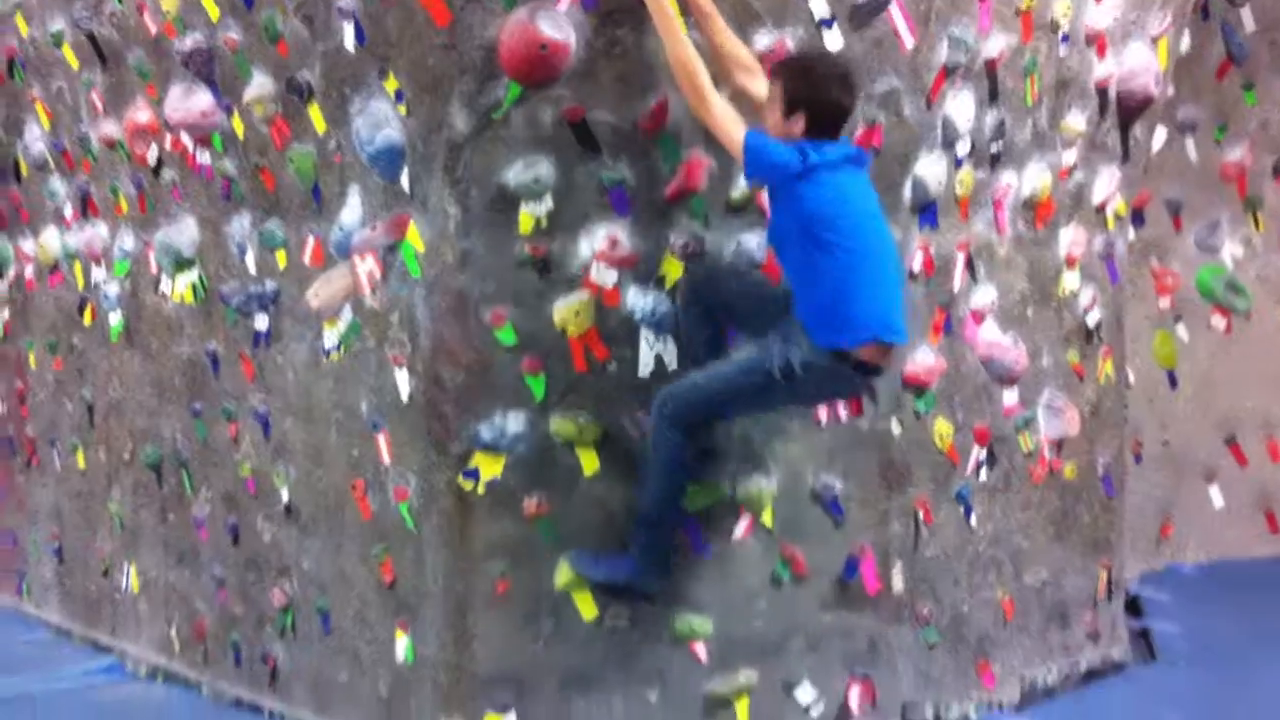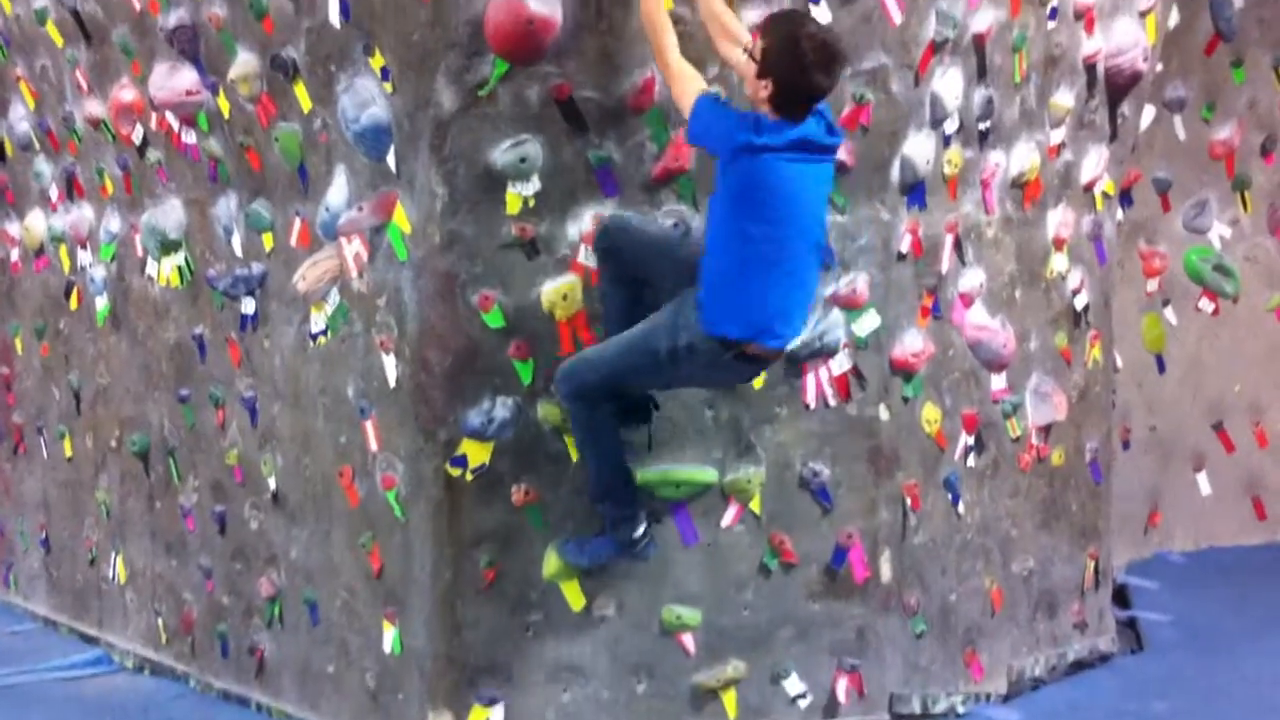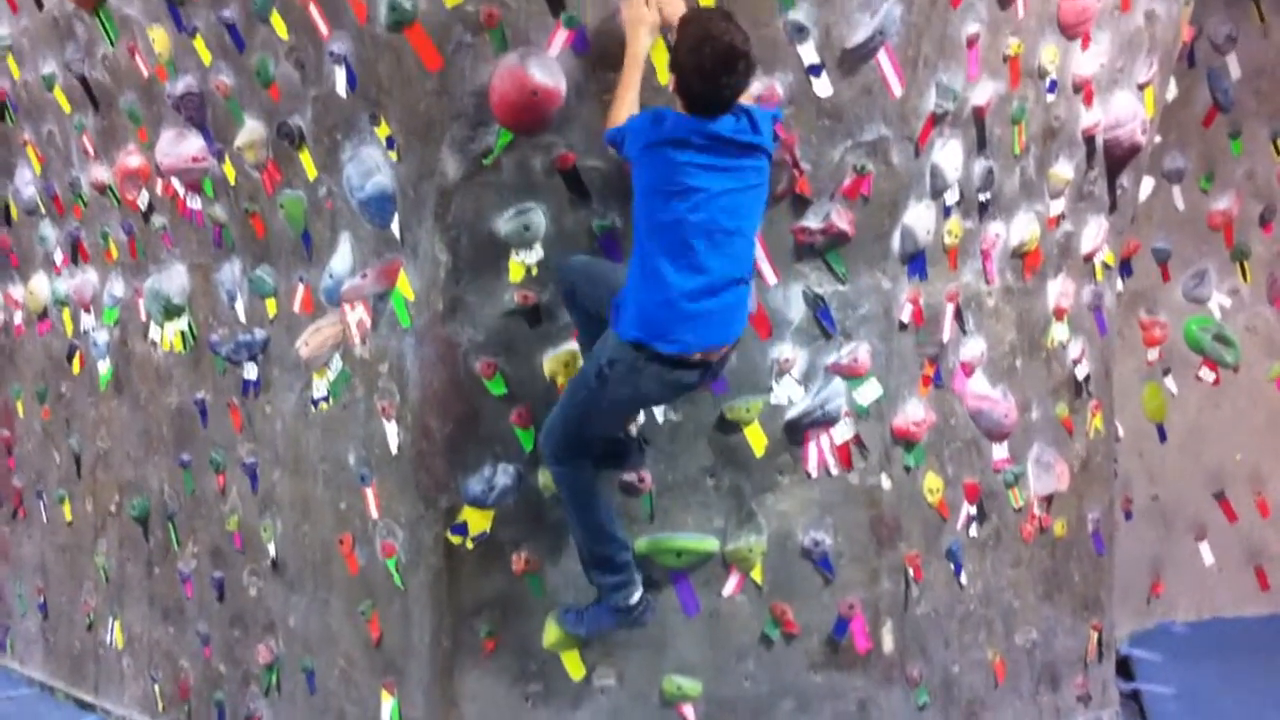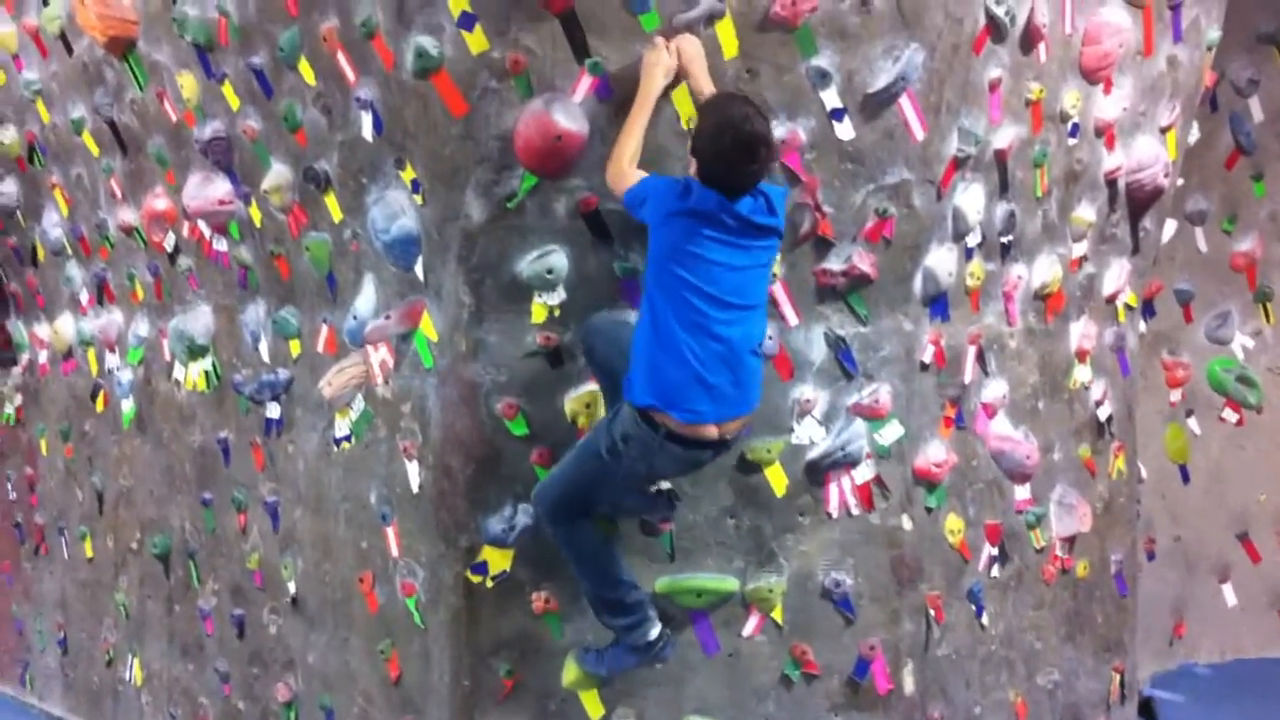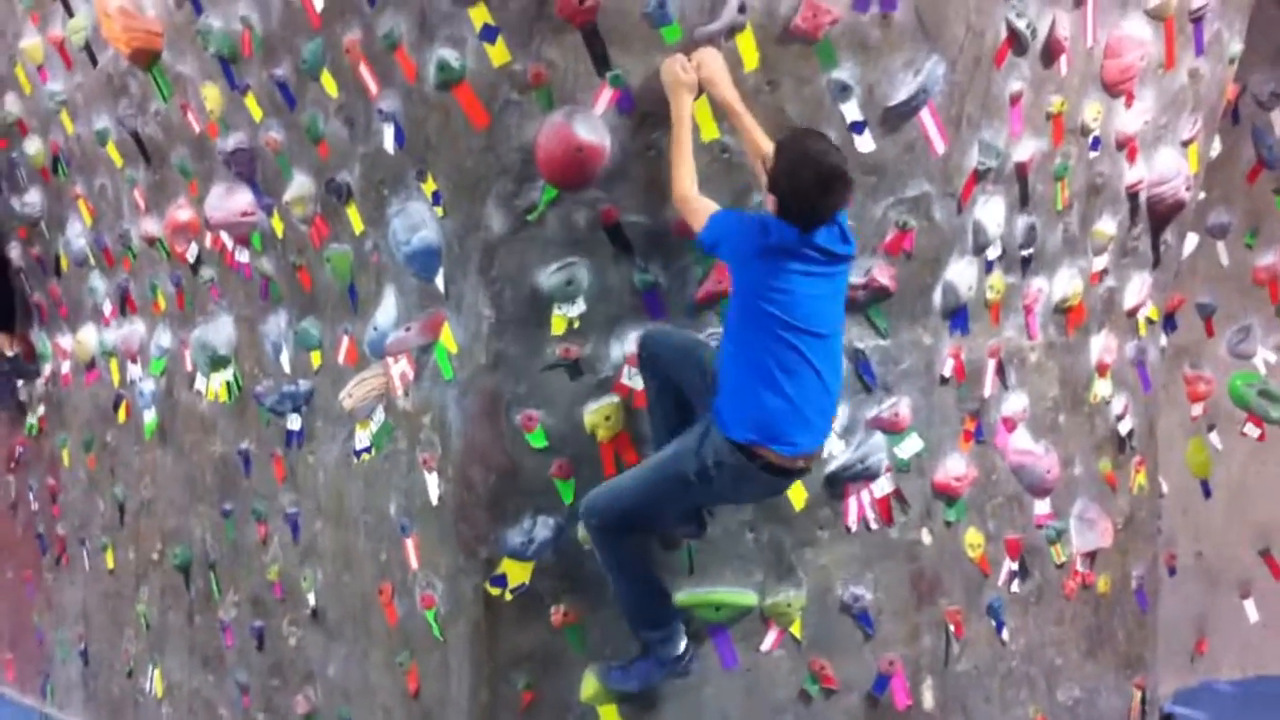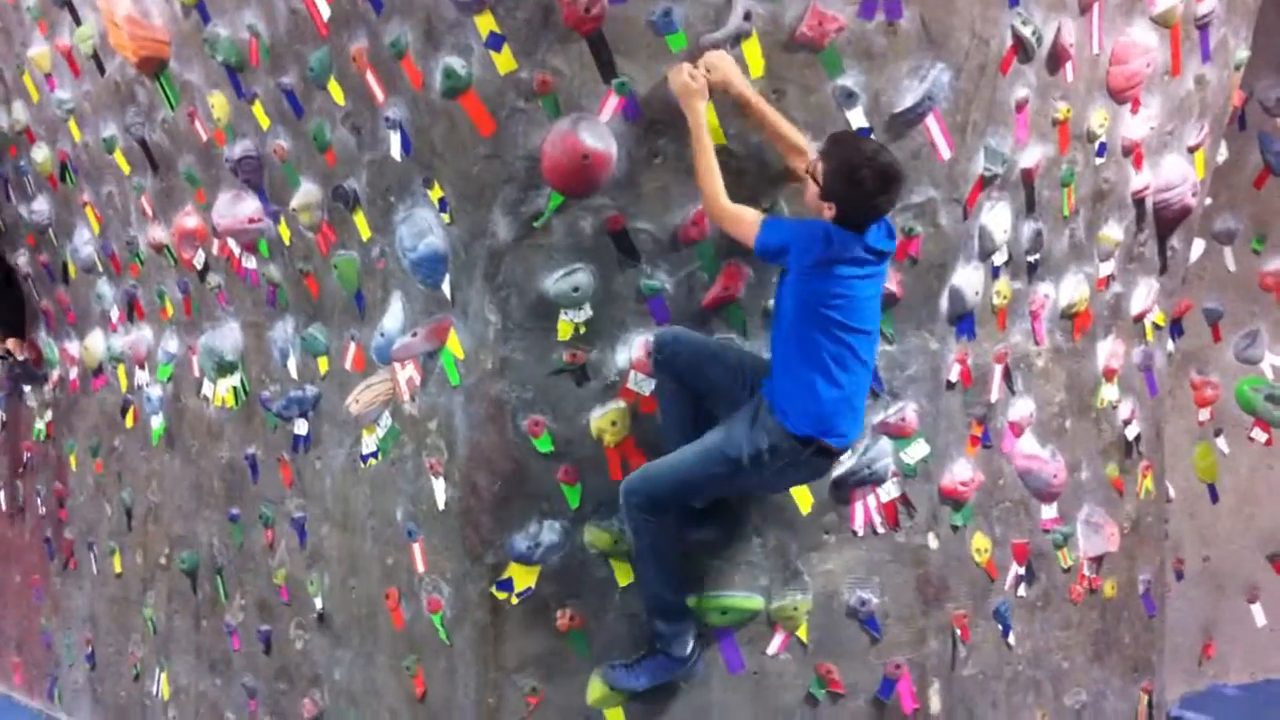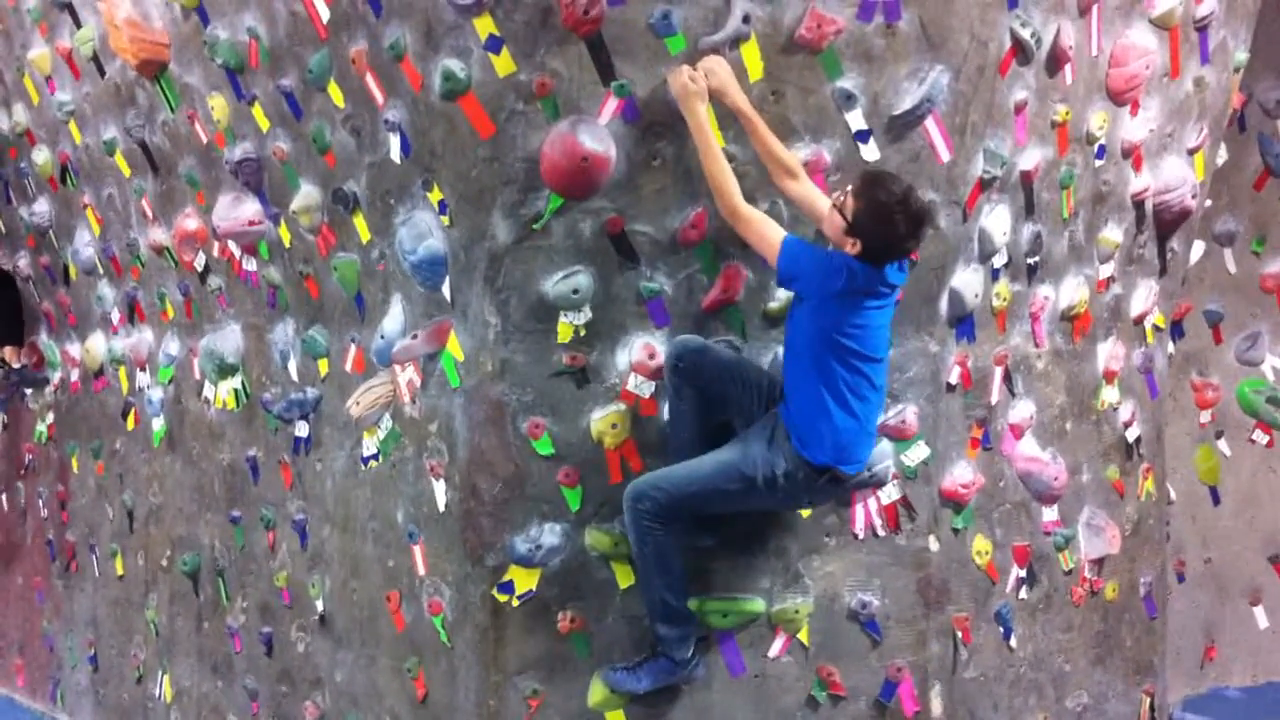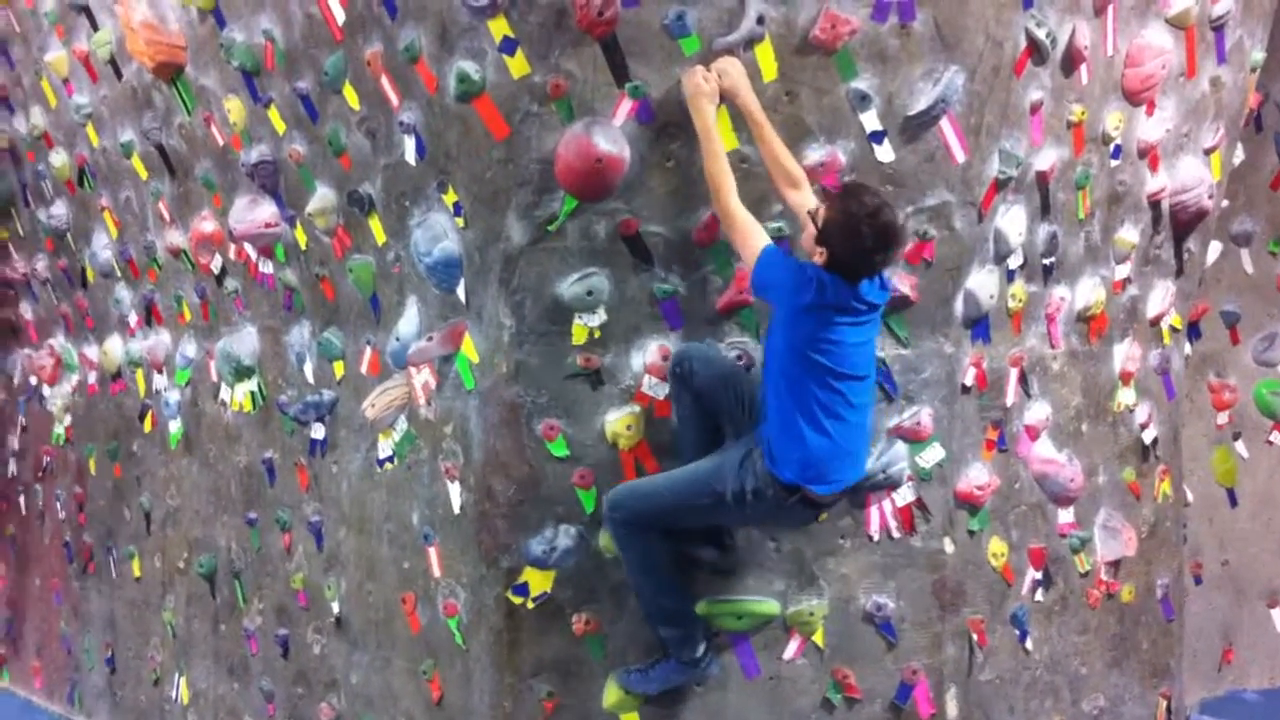
dt=0.4s
person 1, frame 1
left shoulder: (796, 167)
right shoulder: (835, 157)
left elbow: (705, 101)
right elbow: (748, 73)
left hip: (837, 357)
right hip: (832, 333)
left knee: (675, 410)
right knee: (701, 283)
left ankle: (647, 559)
right ankle: (694, 443)
person 1, frame 2
left shoulder: (744, 139)
right shoulder: (816, 127)
left elbow: (669, 59)
left hip: (722, 338)
right hip: (757, 307)
left knee: (577, 385)
right knee: (615, 235)
left ankle: (625, 529)
right ankle: (623, 393)
person 1, frame 3
left shoulder: (655, 135)
right shoulder: (758, 132)
left elbow: (617, 119)
right elbow: (731, 84)
left hip: (653, 349)
right hip: (716, 347)
left knee: (562, 447)
right knee: (575, 274)
left ankle: (622, 593)
right ankle: (615, 436)
person 1, frame 4
left shoulder: (675, 204)
right shoulder: (769, 207)
left elbow: (617, 170)
right elbow: (740, 153)
left wrist: (652, 83)
right wrist: (699, 76)
left hip: (665, 427)
right hip: (731, 423)
left knee: (555, 505)
right knee: (600, 332)
left ankle: (638, 631)
right ankle: (642, 489)
person 1, frame 5
left shoulder: (757, 239)
right shoulder: (837, 233)
left elbow: (685, 197)
right elbow: (791, 173)
left wrist: (682, 101)
right wrist: (726, 93)
left hip: (750, 454)
right hip: (800, 441)
left knee: (601, 515)
right knee: (657, 345)
left ankle: (666, 646)
right ankle: (679, 502)
person 1, frame 6
left shoulder: (817, 244)
right shoulder: (870, 226)
left elbow: (719, 208)
right elbow: (799, 153)
left wrist: (695, 108)
right wrist: (740, 89)
left hip: (797, 437)
right hip: (792, 400)
left knee: (641, 494)
right knee: (670, 348)
left ankle: (674, 645)
right ankle: (694, 489)
person 1, frame 7
left shoulder: (838, 275)
right shoulder: (875, 254)
left elbow: (736, 211)
right elbow: (791, 177)
left wrist: (695, 111)
right wrist: (736, 100)
left hip: (810, 459)
right hip: (800, 416)
left knee: (645, 499)
right knee: (686, 356)
left ankle: (675, 651)
right ankle: (698, 493)
person 1, frame 8
left shoulder: (806, 290)
right shoulder: (866, 275)
left elbow: (730, 209)
right elbow: (794, 186)
left wrist: (703, 110)
right wrist: (745, 100)
left hip: (790, 482)
right hip: (820, 456)
left knee: (623, 509)
right knee: (690, 363)
left ankle: (686, 652)
right ankle: (701, 516)
